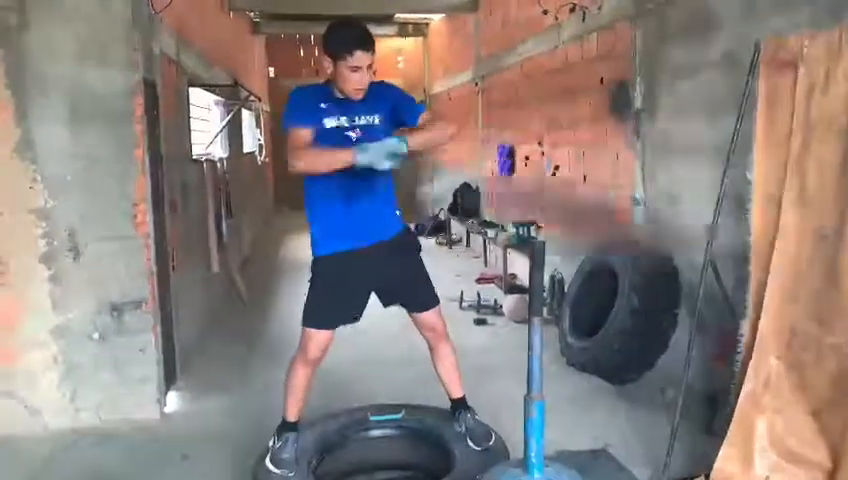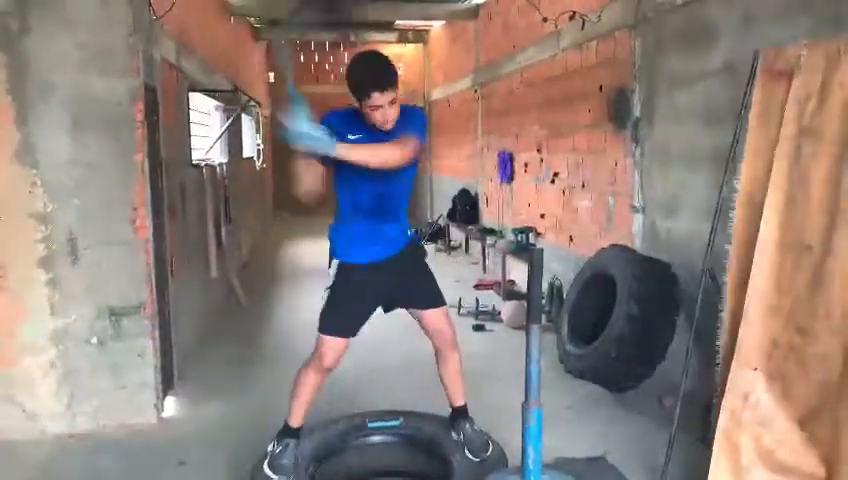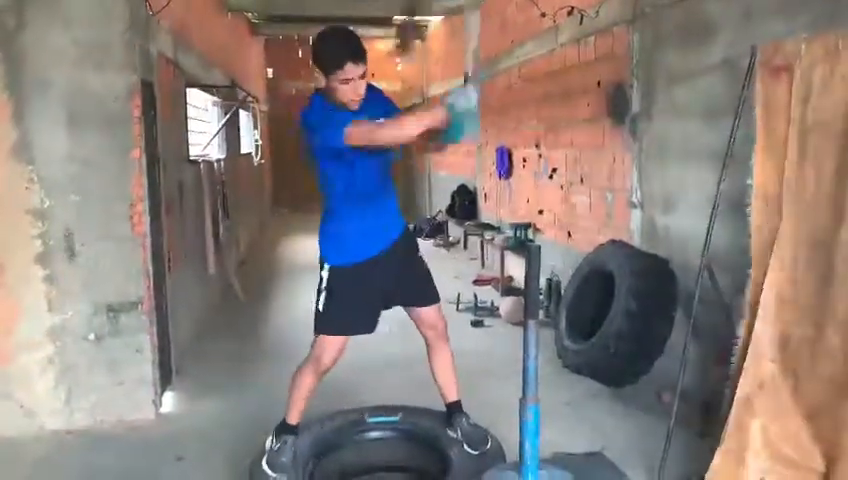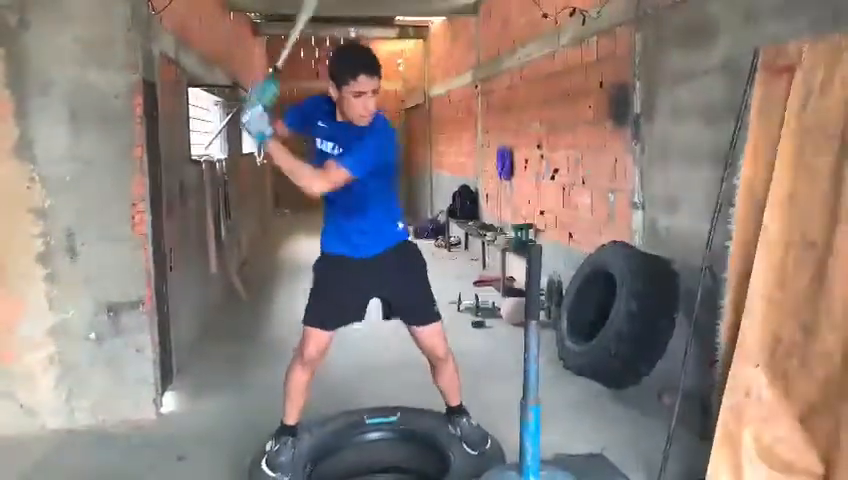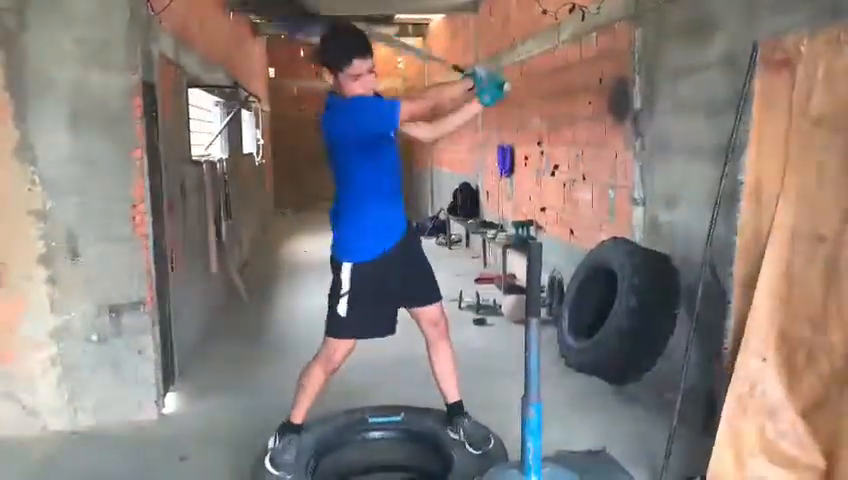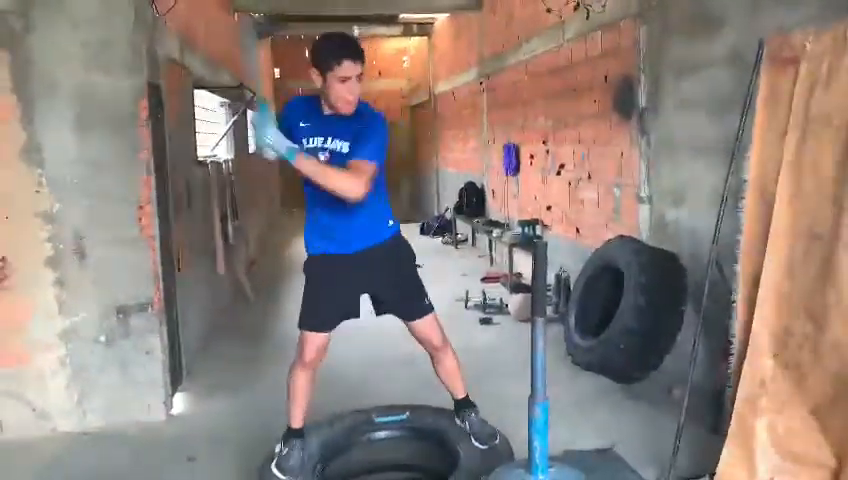
dt=0.5s
person 1, frame 1
left shoulder: (386, 96)
right shoulder: (304, 101)
left elbow: (442, 128)
right elbow: (300, 159)
left wrist: (401, 143)
right wrist: (360, 154)
left hip: (391, 239)
right hip: (336, 248)
left knee: (435, 329)
right knee: (311, 349)
left ankle: (461, 411)
right ankle: (287, 432)
person 1, frame 2
left shoulder: (412, 118)
right shoulder: (337, 122)
left elbow: (396, 156)
right elbow: (308, 185)
left wrist: (335, 148)
right wrist: (314, 147)
left hip: (400, 249)
right hip: (355, 259)
left knee: (445, 336)
right knee: (325, 357)
left ankle: (460, 419)
right ankle: (288, 438)
person 1, frame 3
left shoulder: (375, 99)
right shoulder: (315, 114)
left elbow: (409, 133)
right elbow: (389, 134)
left wrist: (450, 126)
right wrist: (449, 108)
left hip: (394, 240)
right hip: (347, 255)
left knee: (436, 327)
right knee: (323, 356)
left ankle: (456, 416)
right ankle: (286, 433)
person 1, frame 4
left shoulder: (379, 136)
right shoulder: (317, 109)
left elbow: (317, 184)
right elbow: (279, 128)
left wrist: (266, 139)
right wrist: (267, 126)
left hip: (392, 251)
right hip: (339, 255)
left knee: (437, 347)
right knee: (309, 353)
left ankle: (458, 416)
right ankle: (285, 436)
person 1, frame 5
left shoulder: (368, 101)
right shoulder: (342, 114)
left elbow: (418, 132)
right elbow: (421, 107)
left wrist: (476, 105)
right wrist: (473, 84)
left hip: (398, 236)
right hip: (360, 252)
left knee: (436, 324)
right knee: (334, 353)
left ankle: (457, 416)
right ankle: (289, 432)
person 1, frame 6
left shoulder: (371, 124)
right shoulder: (297, 111)
left elbow: (354, 188)
right elbow: (282, 152)
left wrist: (294, 155)
right wrist: (272, 141)
left hip: (383, 247)
right hip: (328, 255)
left knee: (433, 338)
right knee: (308, 354)
left ankle: (466, 410)
right ankle: (293, 438)
